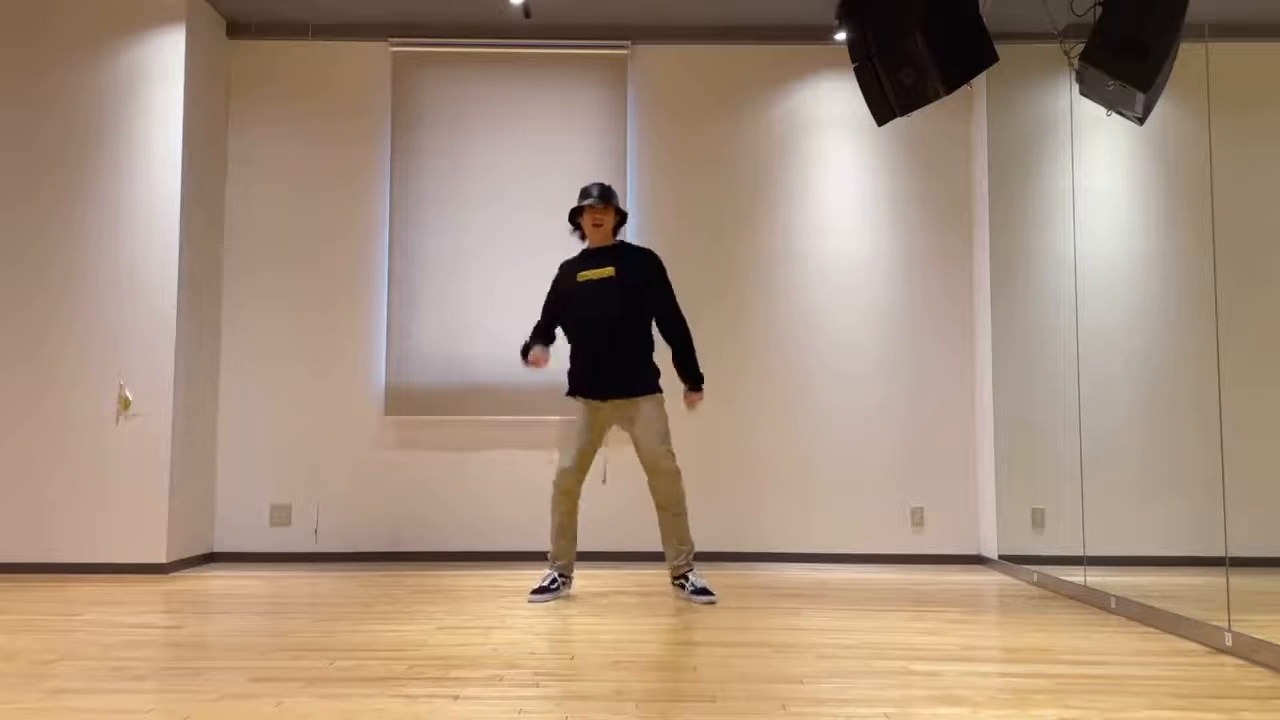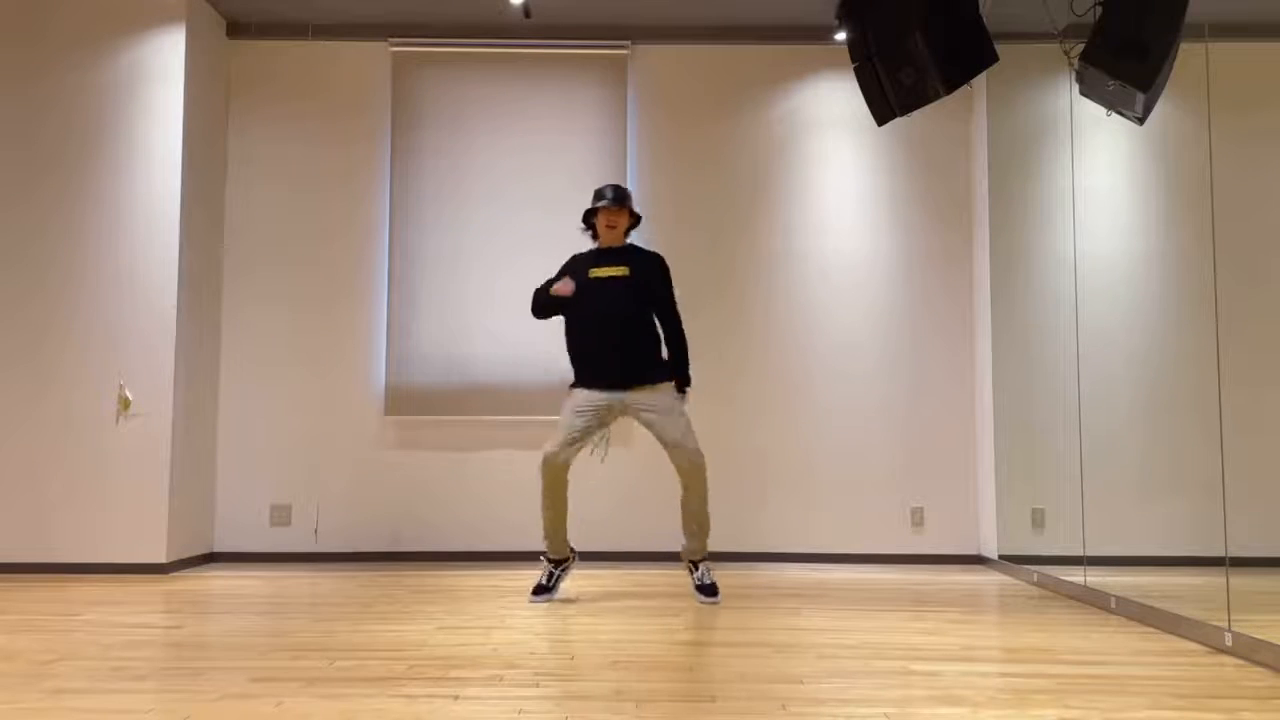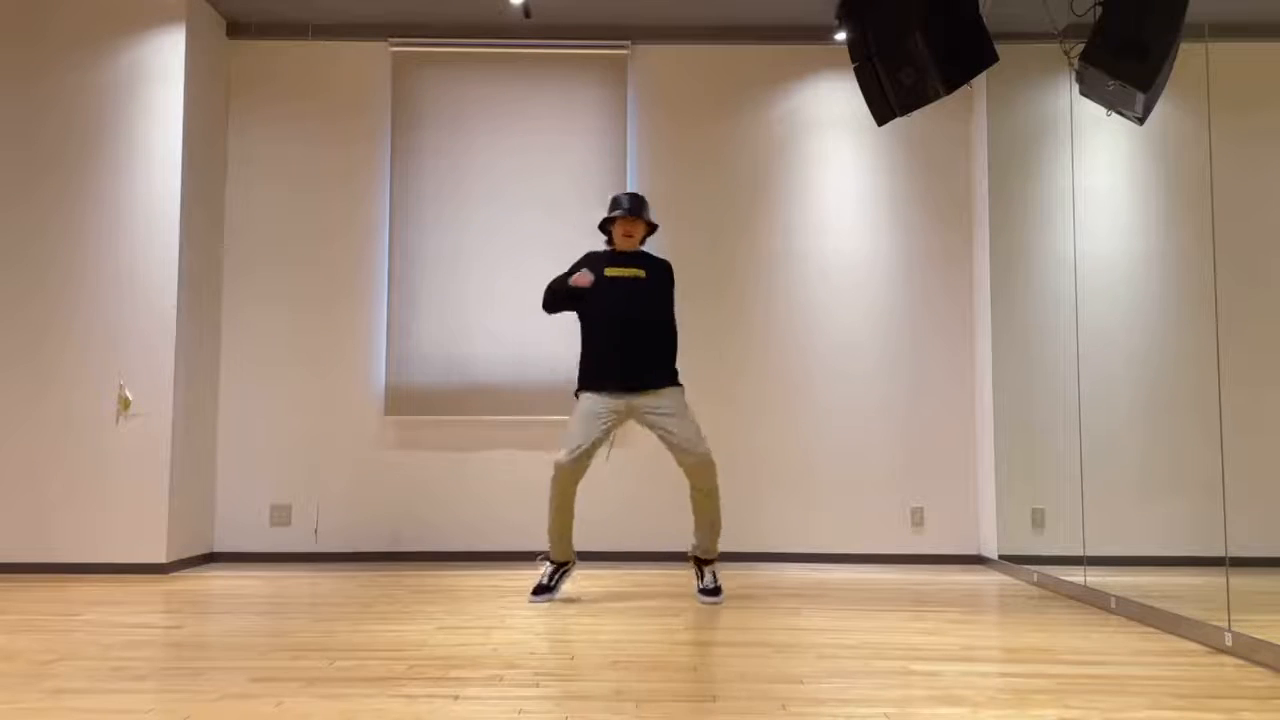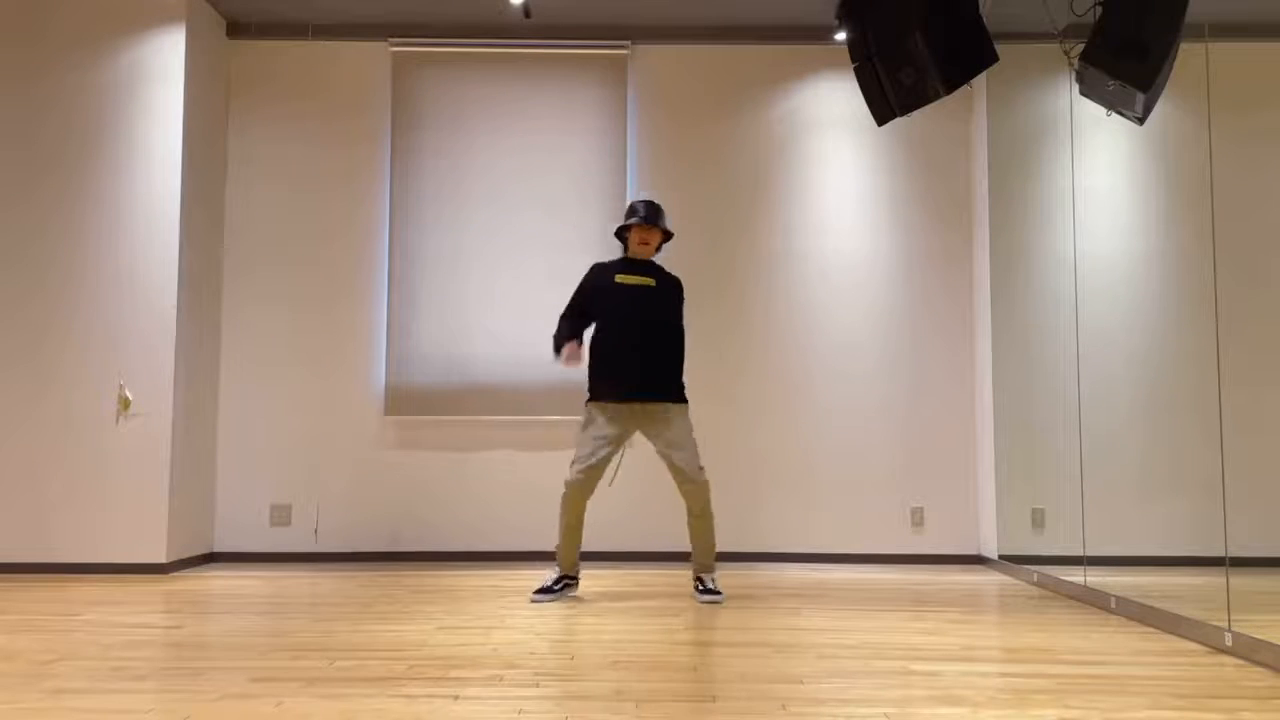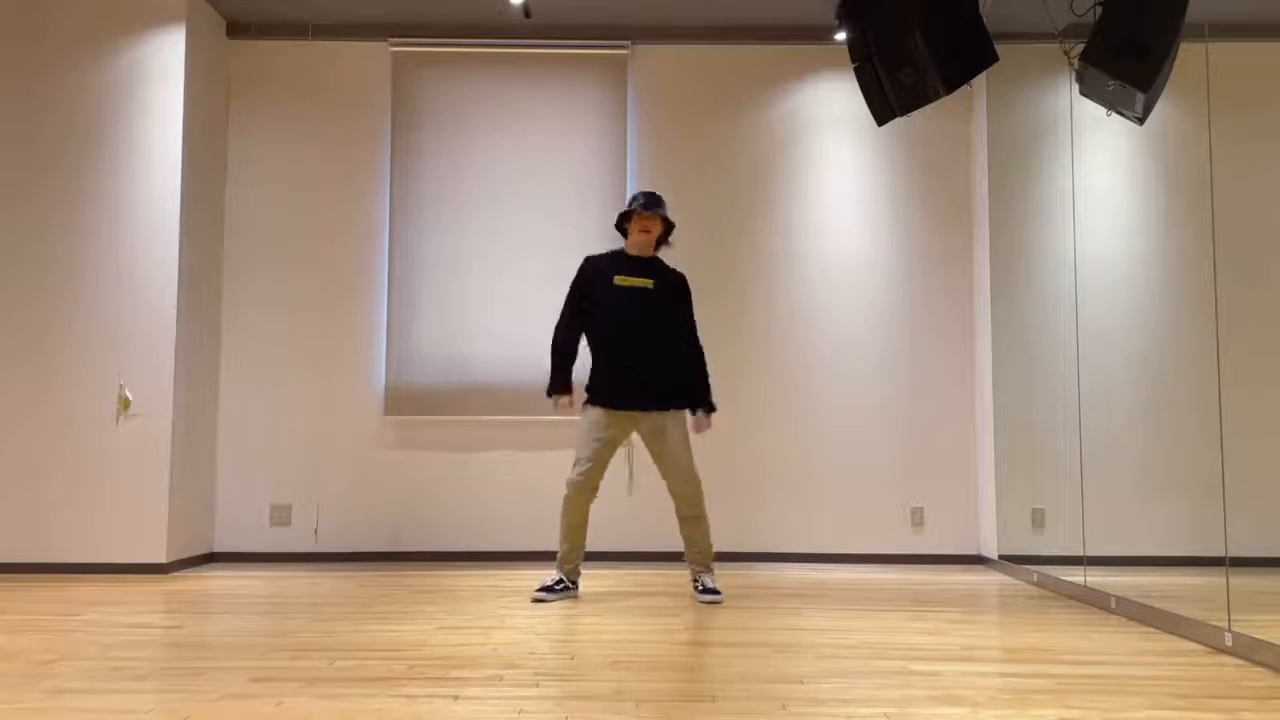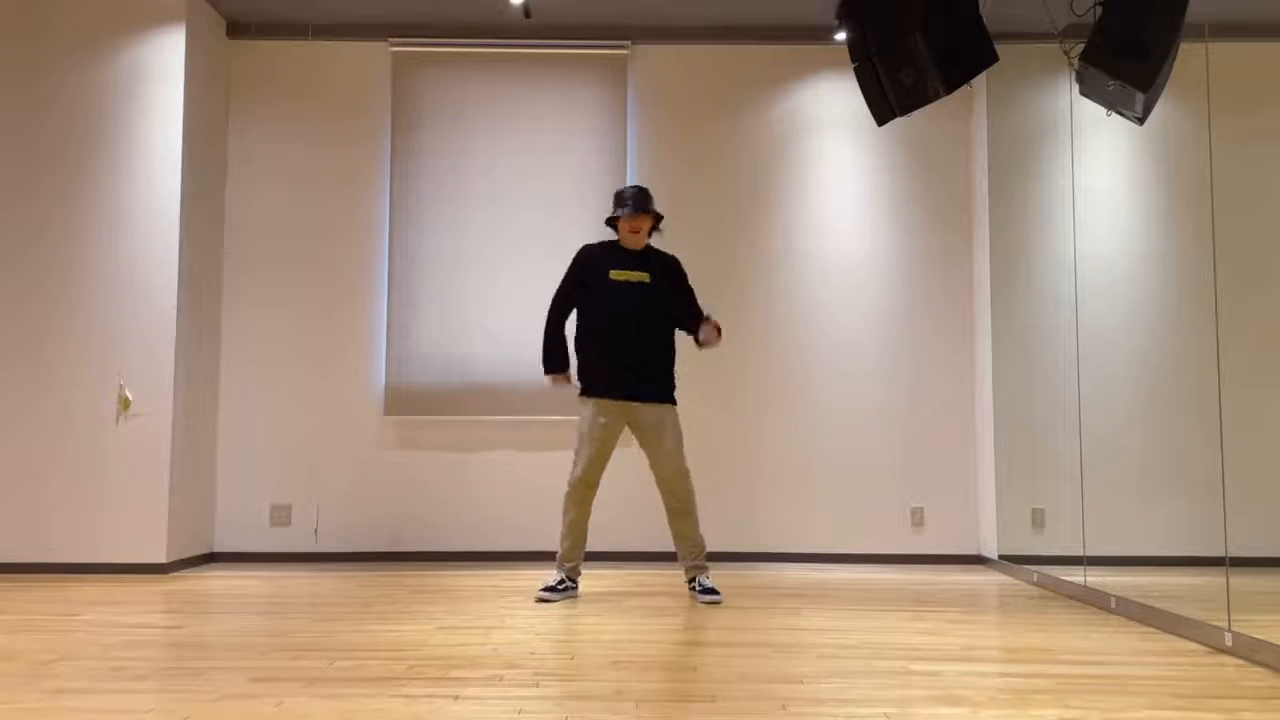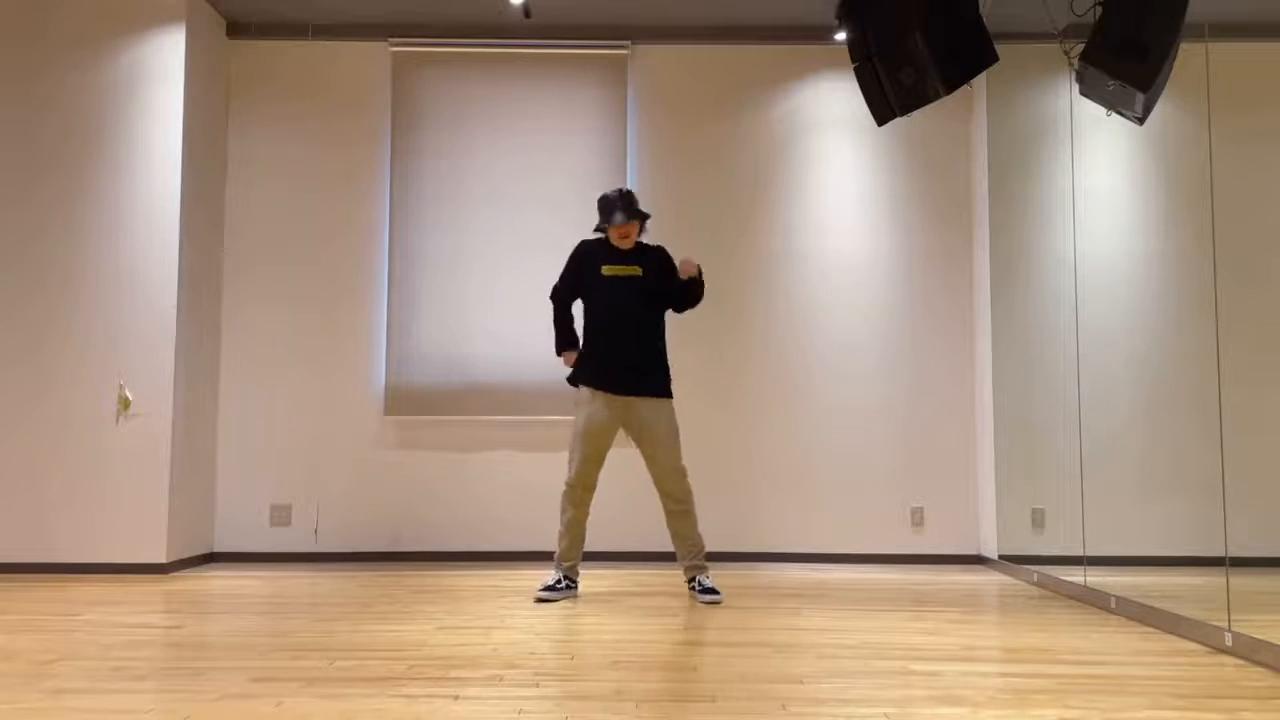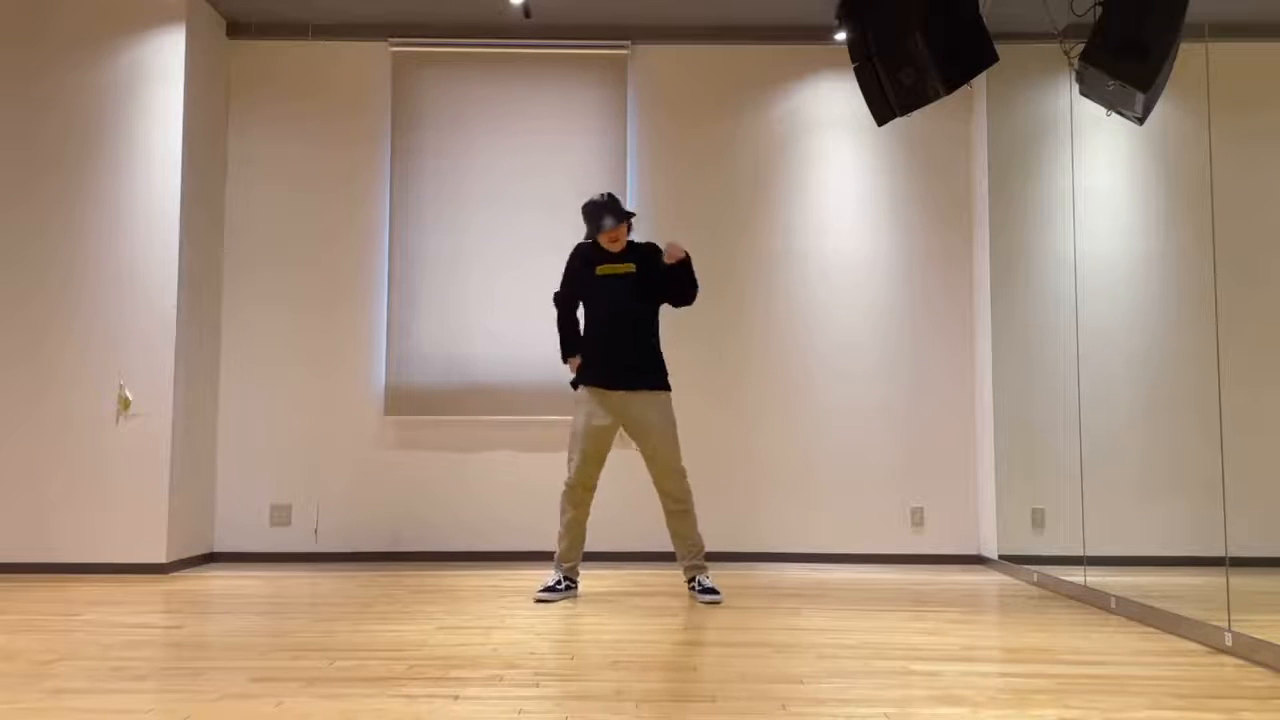
dt=0.1s
person 1, frame 1
left shoulder: (641, 261)
right shoulder: (568, 272)
left elbow: (670, 320)
right elbow: (549, 322)
left wrist: (691, 378)
right wrist: (535, 346)
left hip: (640, 392)
right hip: (588, 395)
left knee: (665, 477)
right knee: (566, 479)
left ankle: (683, 571)
right ankle: (560, 572)
person 1, frame 2
left shoulder: (651, 264)
right shoulder: (578, 265)
left elbow: (671, 323)
right elbow: (539, 307)
left wrist: (681, 378)
right wrist: (551, 291)
left hip: (651, 384)
right hip: (592, 387)
left knee: (691, 459)
right knee: (553, 460)
left ankle: (697, 561)
right ankle: (558, 557)
person 1, frame 3
left shoulder: (659, 271)
right shoulder: (591, 263)
right elbow: (551, 302)
left wrist: (672, 377)
right wrist: (568, 284)
left hip: (656, 389)
right hip: (599, 391)
left knee: (701, 463)
right knee: (566, 469)
left ankle: (705, 560)
right ankle: (559, 560)
person 1, frame 4
left shoulder: (669, 283)
right shoulder: (601, 275)
right elbow: (572, 318)
left wrist: (677, 392)
right wrist: (567, 343)
left hip: (664, 402)
right hip: (607, 400)
left knee: (695, 483)
right knee: (578, 485)
left ankle: (704, 573)
right ankle: (566, 572)
person 1, frame 5
left shoulder: (673, 282)
right shoulder: (596, 268)
left elbow: (689, 346)
right elbow: (568, 326)
left wrist: (702, 402)
right wrist: (560, 383)
left hip: (663, 405)
right hip: (604, 402)
left knee: (687, 488)
right knee: (579, 486)
left ankle: (702, 573)
right ankle: (567, 574)
person 1, frame 6
left shoulder: (666, 266)
right shoulder: (591, 259)
left elbow: (685, 314)
right elbow: (559, 309)
left wrist: (706, 330)
right wrist: (555, 362)
left hip: (655, 393)
right hip: (600, 393)
left knee: (676, 482)
right knee: (582, 481)
left ankle: (696, 572)
right ankle: (568, 573)
person 1, frame 7
left shoulder: (657, 259)
right shoulder: (587, 255)
left elbow: (683, 302)
right elbow: (561, 299)
left wrist: (690, 278)
right wrist: (566, 344)
left hip: (651, 390)
right hip: (596, 389)
left knee: (673, 481)
right knee: (579, 480)
left ankle: (696, 572)
right ankle: (566, 573)
person 1, frame 8
left shoulder: (650, 256)
right shoulder: (582, 260)
left elbow: (679, 296)
right elbow: (565, 306)
left wrist: (681, 264)
right wrist: (570, 352)
left hip: (648, 388)
right hip: (595, 389)
left knee: (672, 480)
right knee: (580, 480)
left ankle: (696, 572)
right ankle: (566, 572)
